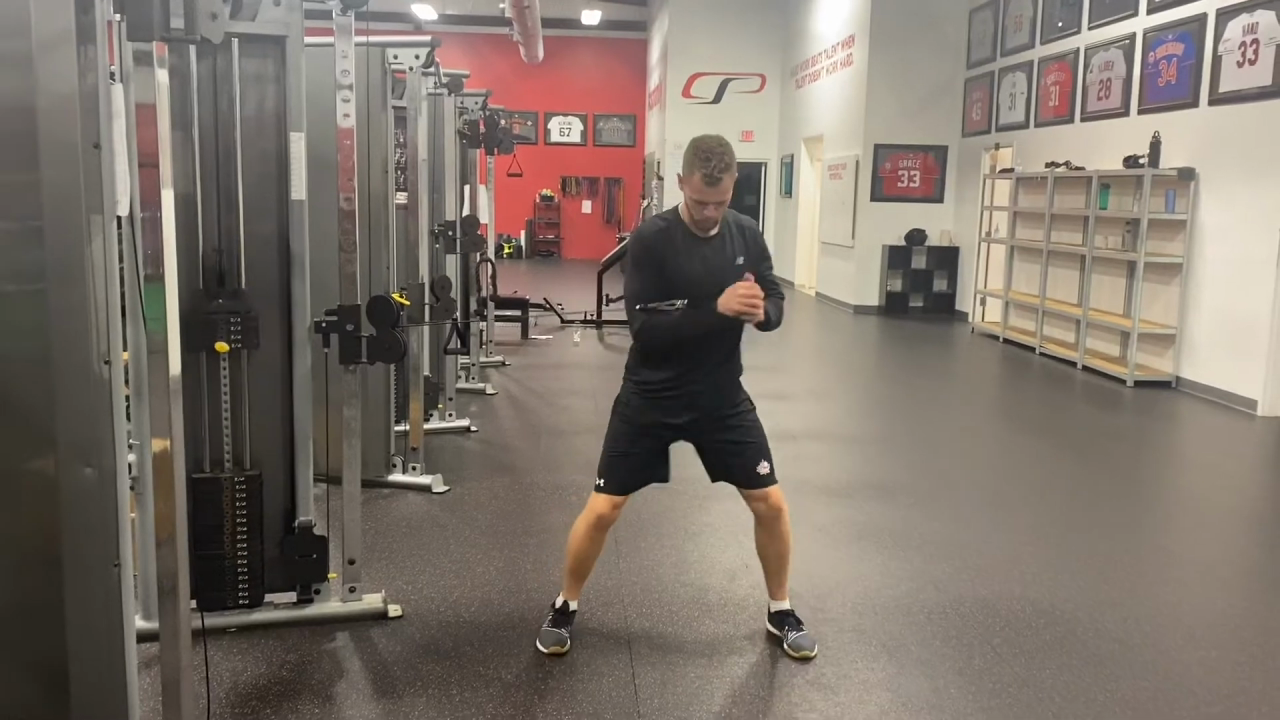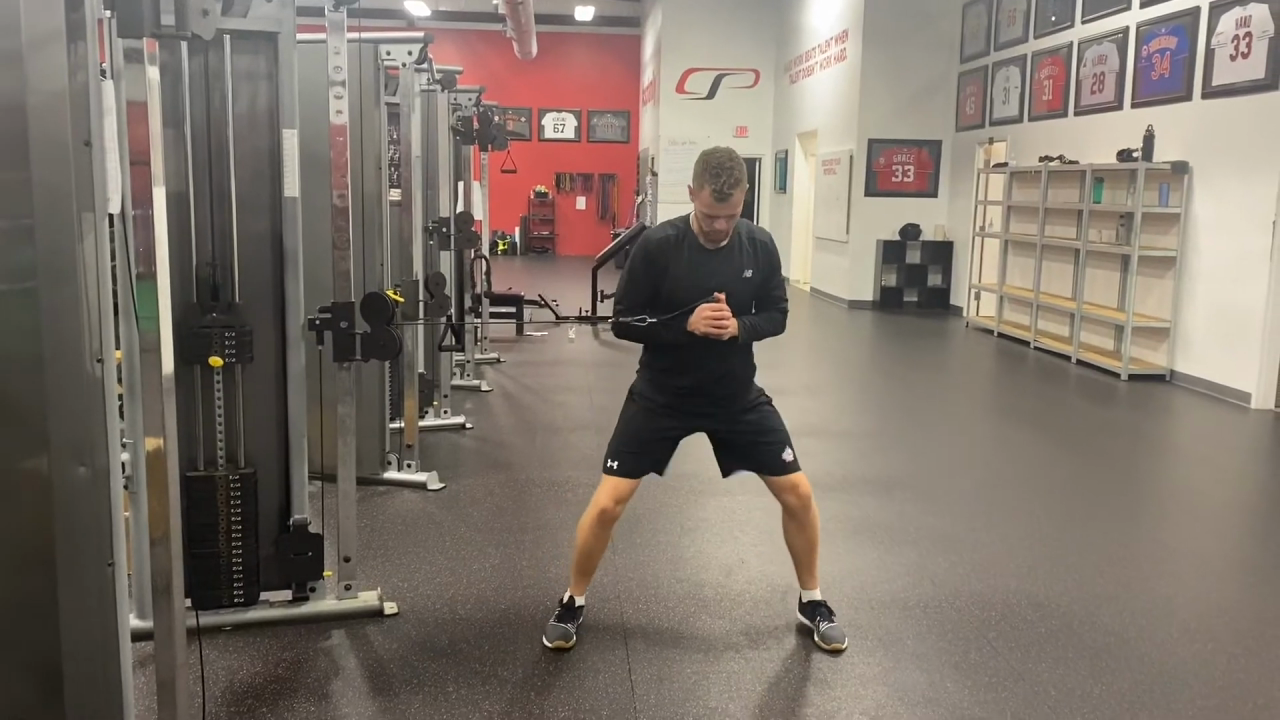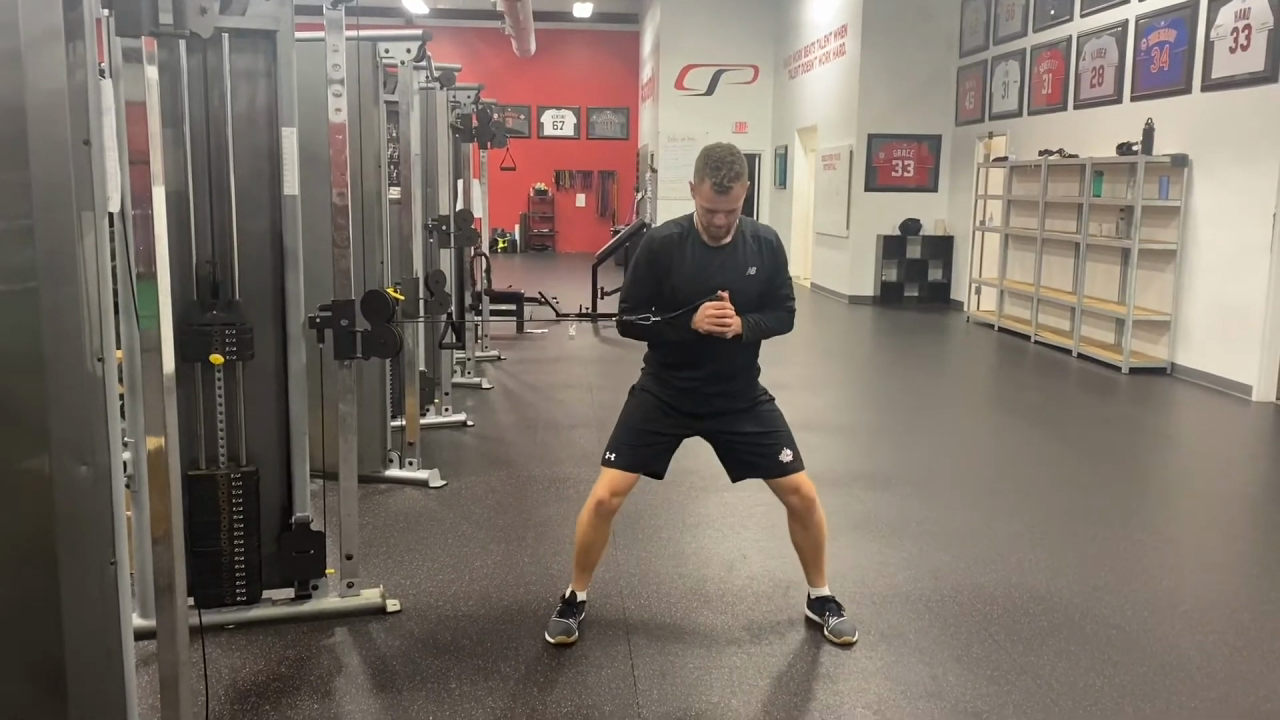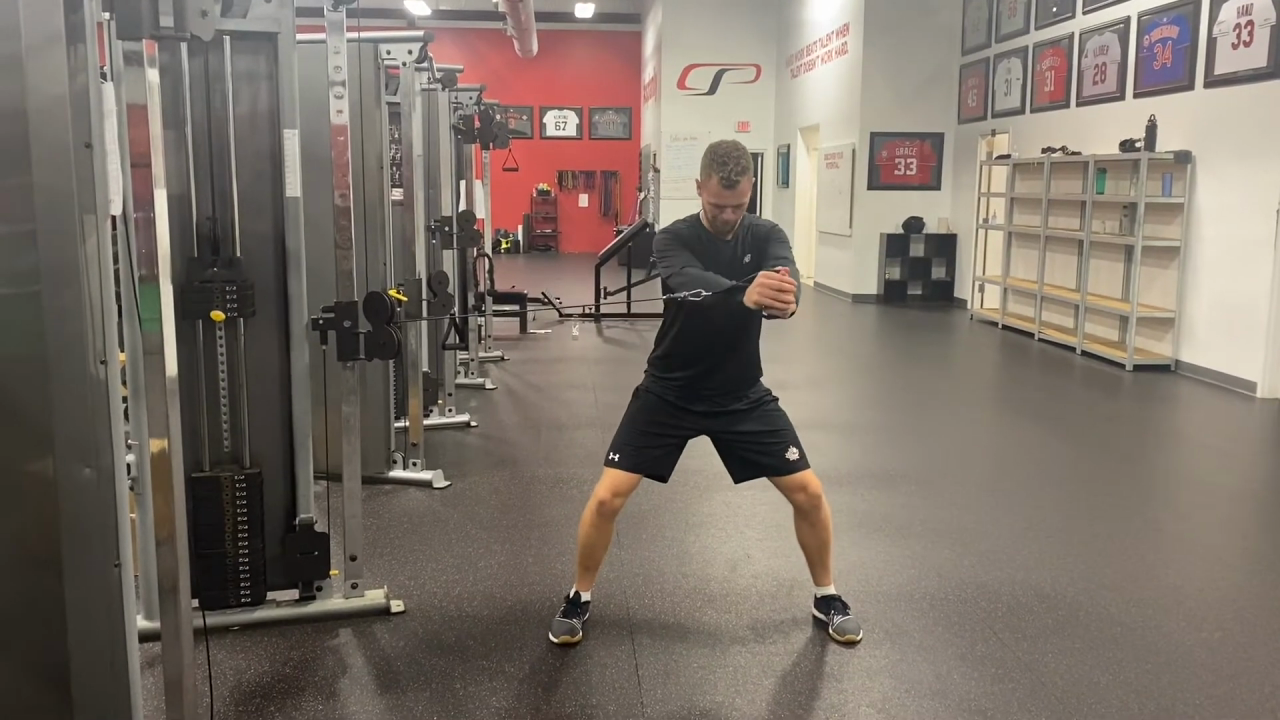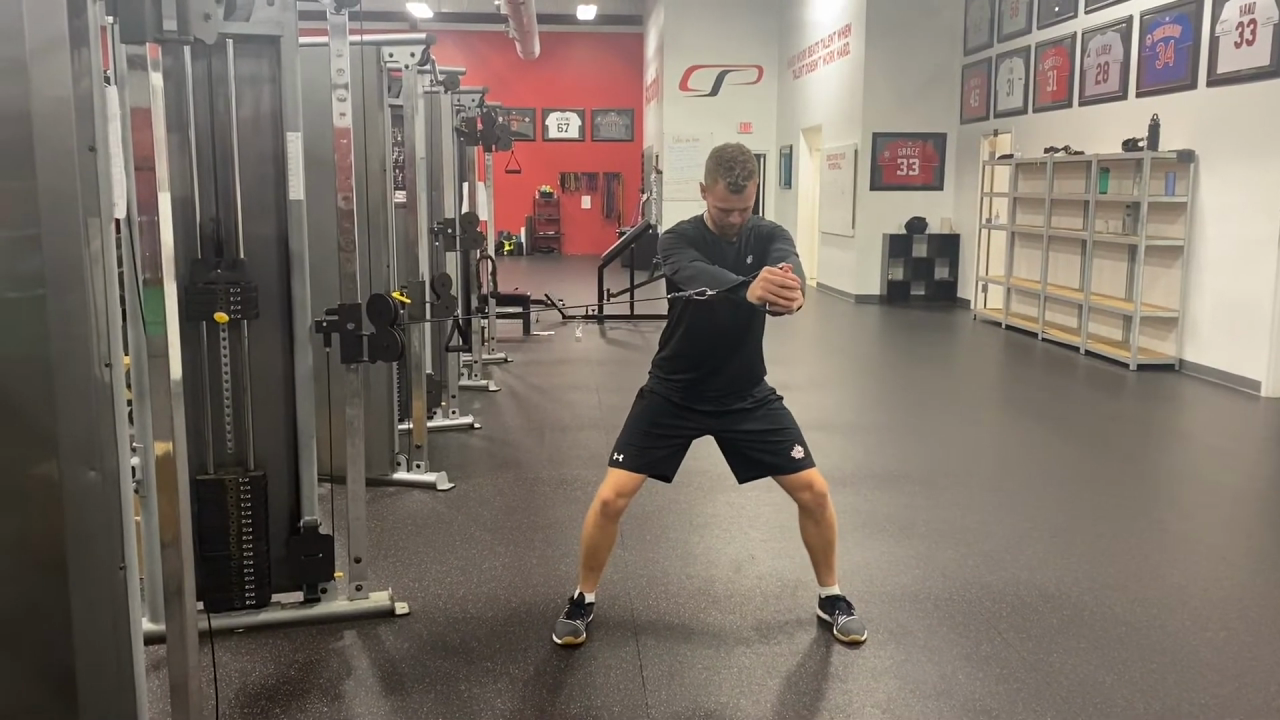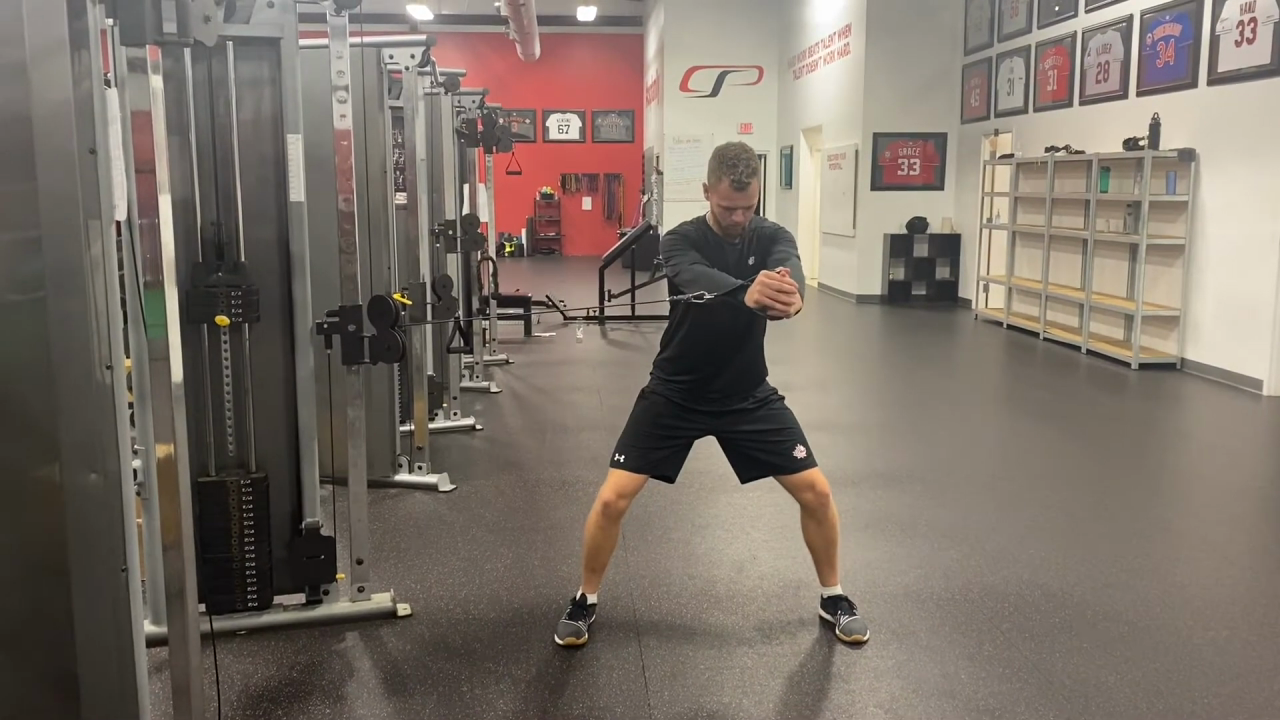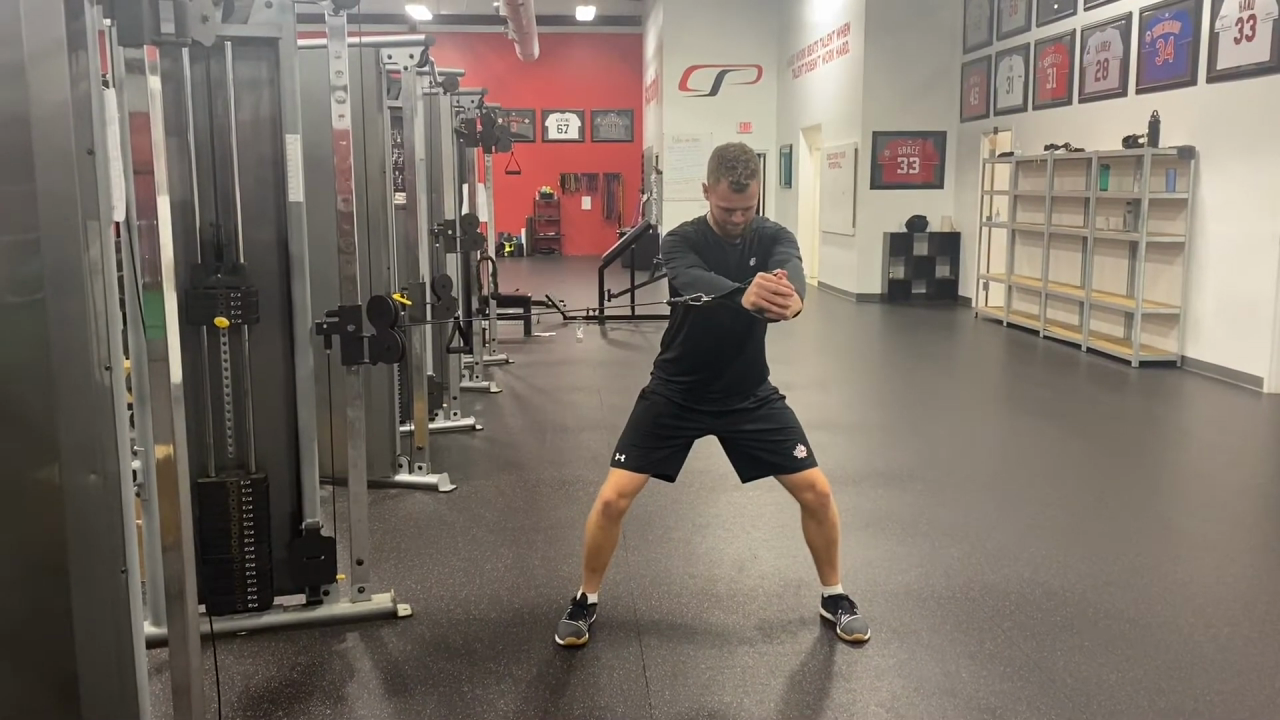
dt=0.7s
person 1, frame 1
left shoulder: (746, 234)
right shoulder: (651, 237)
left elbow: (775, 308)
right elbow: (645, 329)
left wrist: (759, 309)
right wrist: (717, 309)
left hip: (722, 396)
right hip: (650, 397)
left knee: (771, 503)
right knee: (603, 510)
left ankle: (780, 612)
right ankle: (564, 609)
person 1, frame 2
left shoulder: (759, 245)
right shoulder: (658, 245)
left elbow: (776, 315)
right elbow: (625, 321)
left wrist: (739, 326)
right wrist: (687, 324)
left hip: (736, 395)
right hip: (661, 394)
left knee: (798, 492)
right knee: (608, 503)
left ankle: (812, 602)
right ankle: (572, 603)
person 1, frame 3
left shoulder: (765, 243)
right shoulder: (661, 244)
left elbow: (784, 315)
right elbow: (629, 320)
left wrist: (743, 325)
right wrist: (690, 322)
left hip: (740, 396)
right hip: (664, 393)
left knee: (802, 496)
right knee: (604, 498)
left ankle: (821, 598)
right ankle: (574, 599)
person 1, frame 4
left shoulder: (765, 236)
right shoulder: (674, 239)
left elbow: (786, 278)
right elbow: (692, 286)
left wrist: (782, 295)
right wrist: (746, 295)
left hip: (742, 394)
right hip: (669, 393)
left knee: (809, 493)
right knee: (606, 499)
left ankle: (826, 597)
right ankle: (579, 597)
person 1, frame 5
left shoulder: (769, 236)
right shoulder: (679, 240)
left elbow: (789, 270)
right elbow: (699, 278)
left wrist: (791, 292)
right wrist: (750, 289)
left hip: (746, 394)
right hip: (674, 394)
left knee: (814, 492)
right knee: (610, 499)
left ankle: (831, 597)
right ankle: (583, 598)
person 1, frame 6
left shoulder: (772, 237)
right shoulder: (681, 241)
left elbow: (789, 270)
right elbow: (698, 281)
left wrist: (790, 294)
right wrist: (747, 293)
left hip: (748, 395)
right hip: (675, 395)
left knee: (816, 492)
right knee: (612, 500)
left ankle: (833, 598)
right ankle: (585, 600)
person 1, frame 7
left shoulder: (773, 238)
right shoulder: (681, 242)
left elbow: (790, 271)
right elbow: (696, 283)
left wrist: (791, 296)
right wrist: (745, 296)
left hip: (749, 394)
right hip: (676, 393)
left knee: (817, 492)
right knee: (612, 500)
left ankle: (834, 596)
right ankle: (586, 599)
